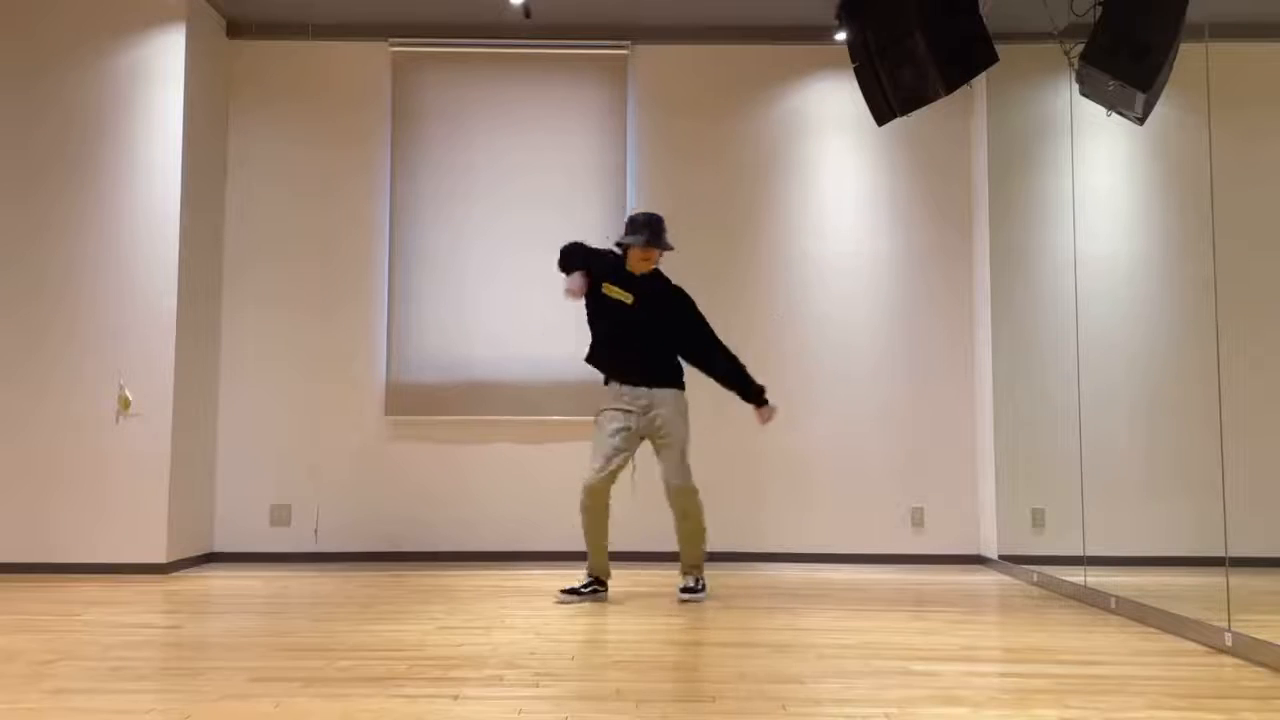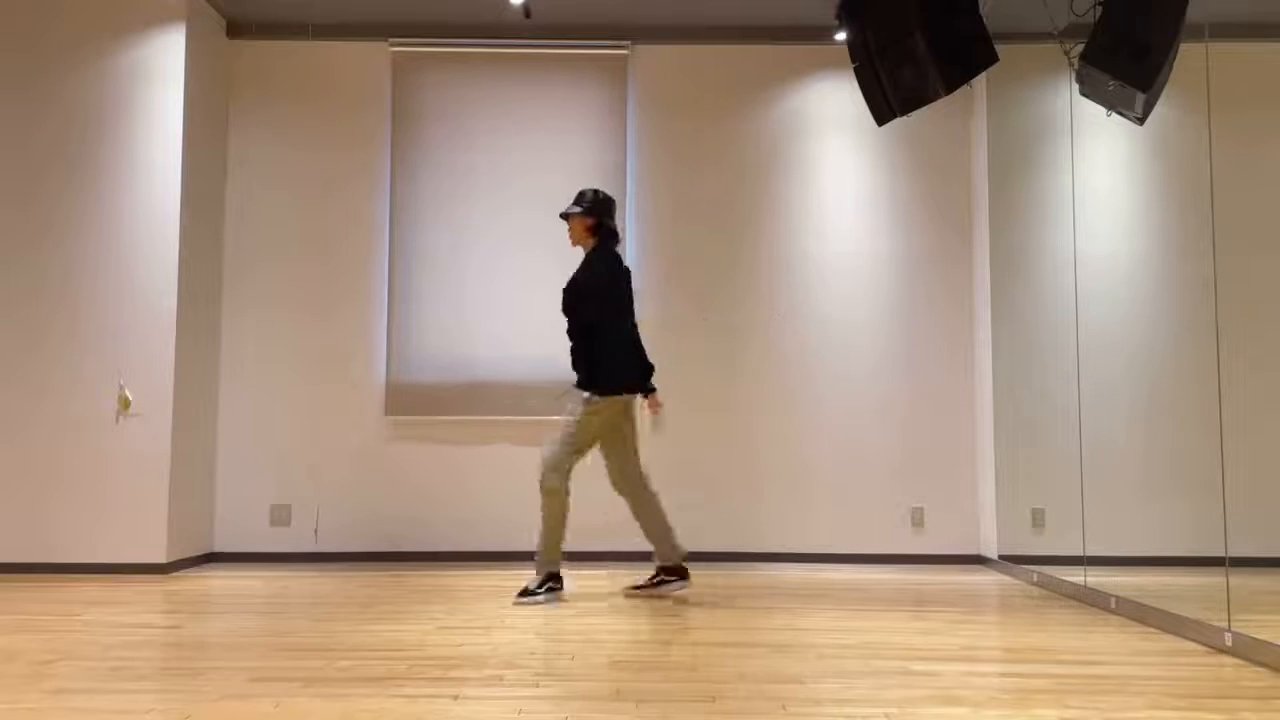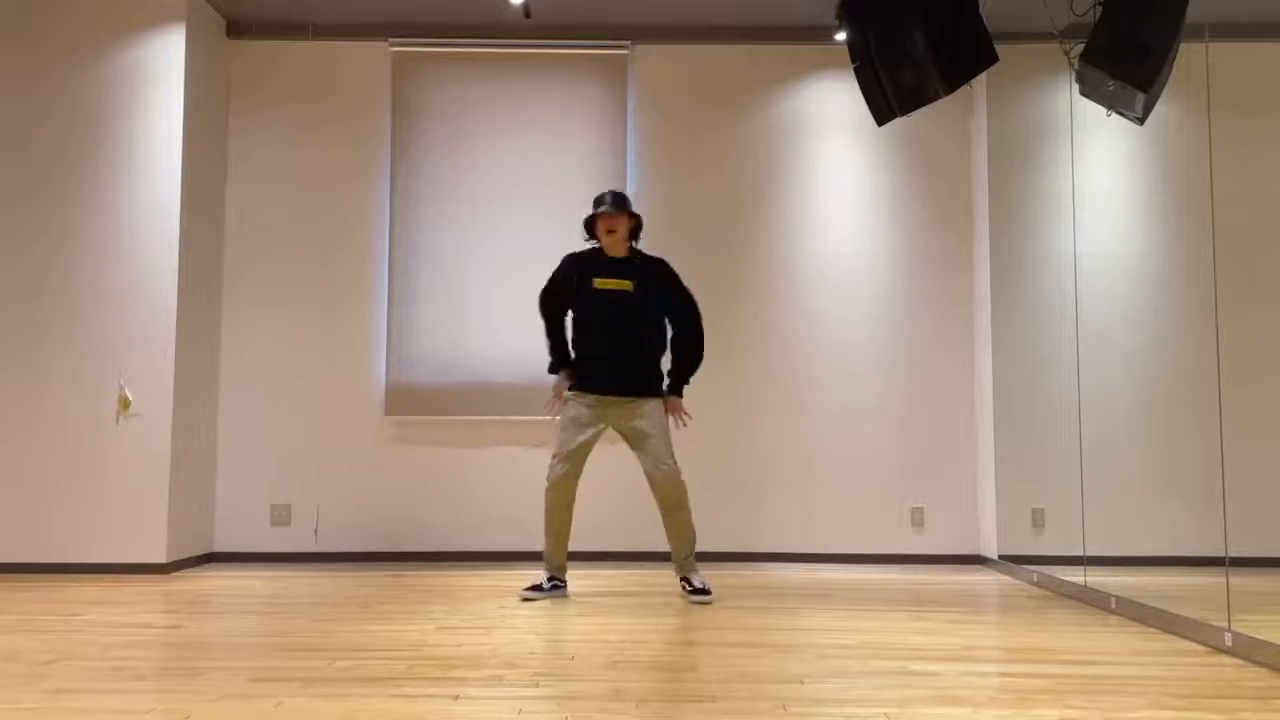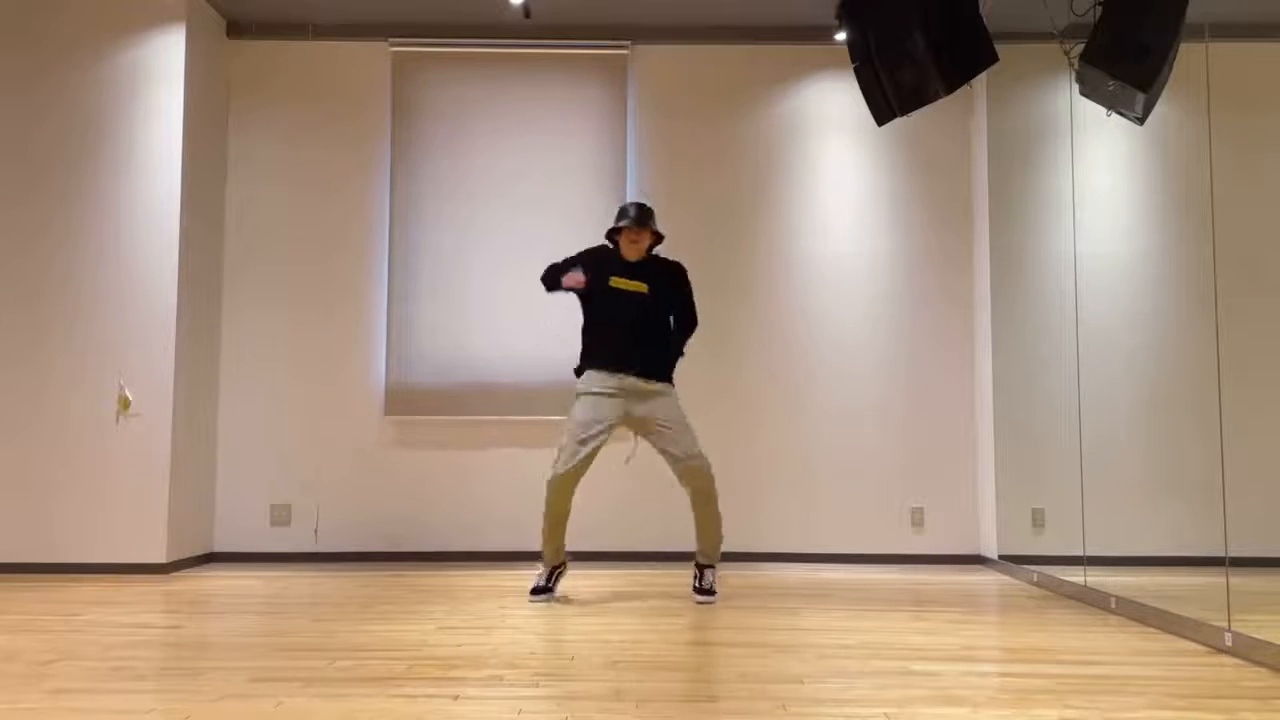
dt=0.5s
person 1, frame 1
left shoulder: (670, 296)
right shoulder: (608, 266)
left elbow: (710, 351)
right elbow: (571, 254)
left wrist: (757, 397)
right wrist: (575, 272)
left hip: (665, 395)
right hip: (621, 395)
left knee: (680, 488)
right knee: (595, 484)
left ankle: (692, 571)
right ankle: (597, 577)
person 1, frame 2
left shoulder: (601, 264)
right shoulder: (602, 265)
left elbow: (614, 324)
right elbow: (615, 326)
right wrist: (644, 385)
left hip: (604, 385)
right hip: (615, 386)
left knee: (554, 467)
right knee: (629, 479)
left ankle: (549, 574)
right ankle: (671, 566)
person 1, frame 3
left shoulder: (657, 272)
right shoulder: (577, 266)
left elbow: (689, 327)
right elbow: (552, 311)
left wrist: (676, 387)
right wrist: (562, 367)
left hip: (642, 397)
right hip: (586, 395)
left knee: (667, 477)
right knee: (560, 479)
left ankle: (688, 571)
right ankle: (554, 573)
person 1, frame 4
left shoulder: (670, 274)
right shoulder: (595, 262)
left elbow: (686, 322)
right elbow: (551, 276)
left wrist: (667, 359)
right wrist: (564, 277)
left hip: (654, 389)
right hip: (600, 386)
left knee: (697, 471)
right knee: (563, 475)
left ankle: (706, 564)
right ankle: (553, 563)
